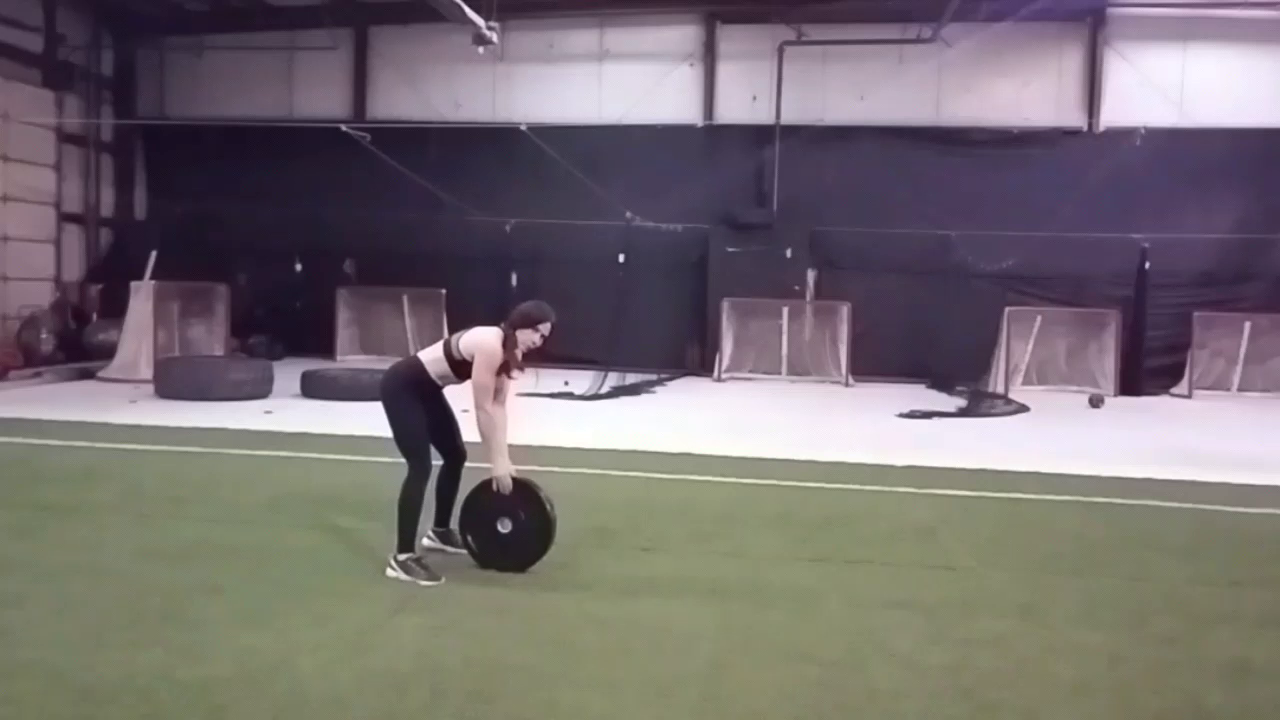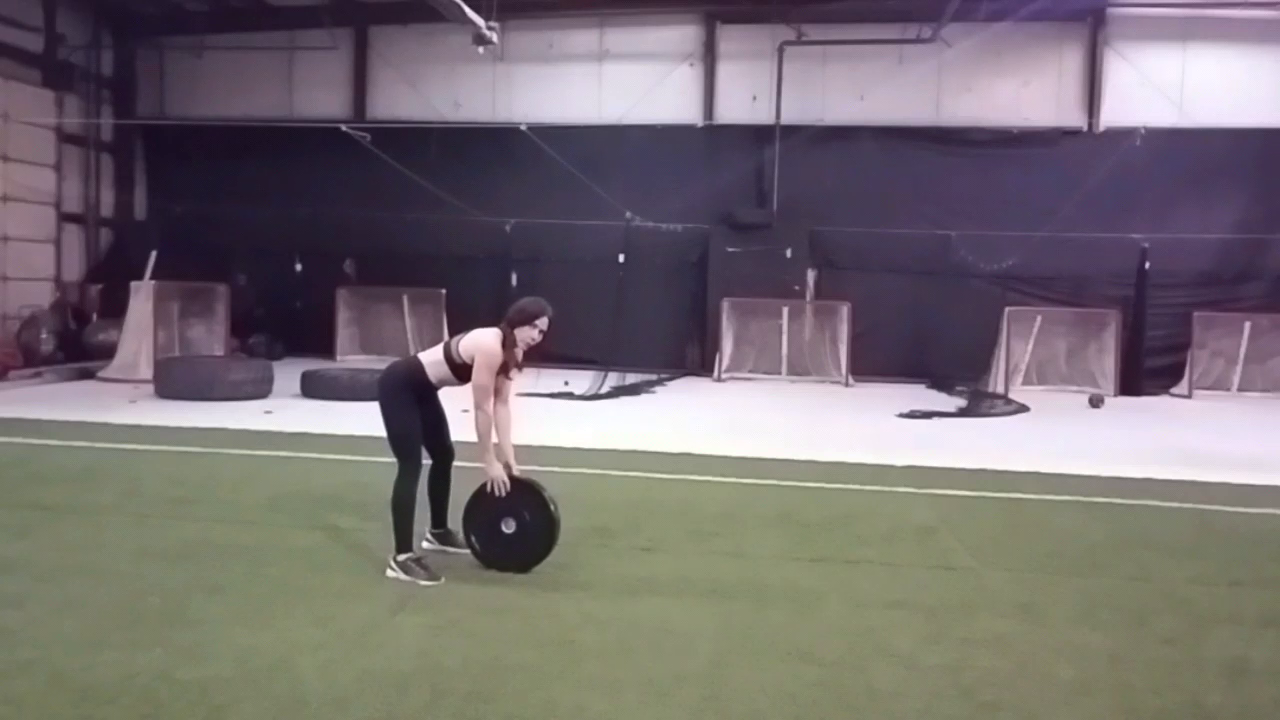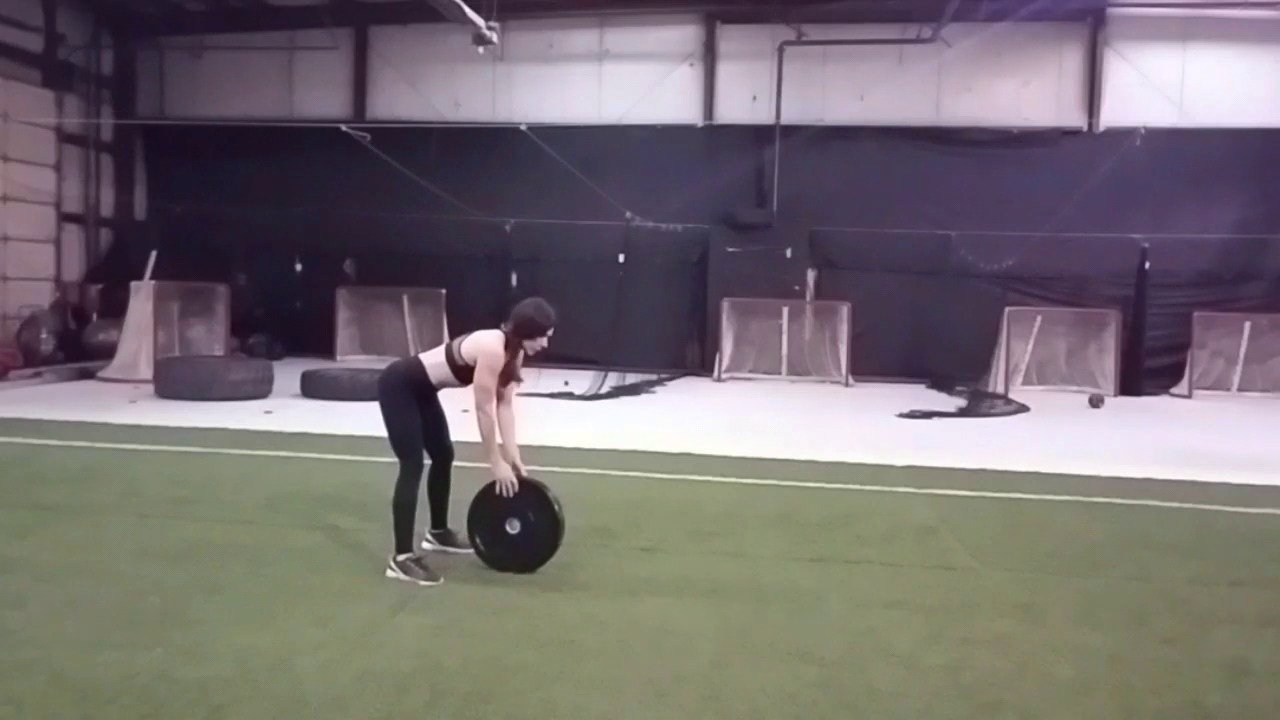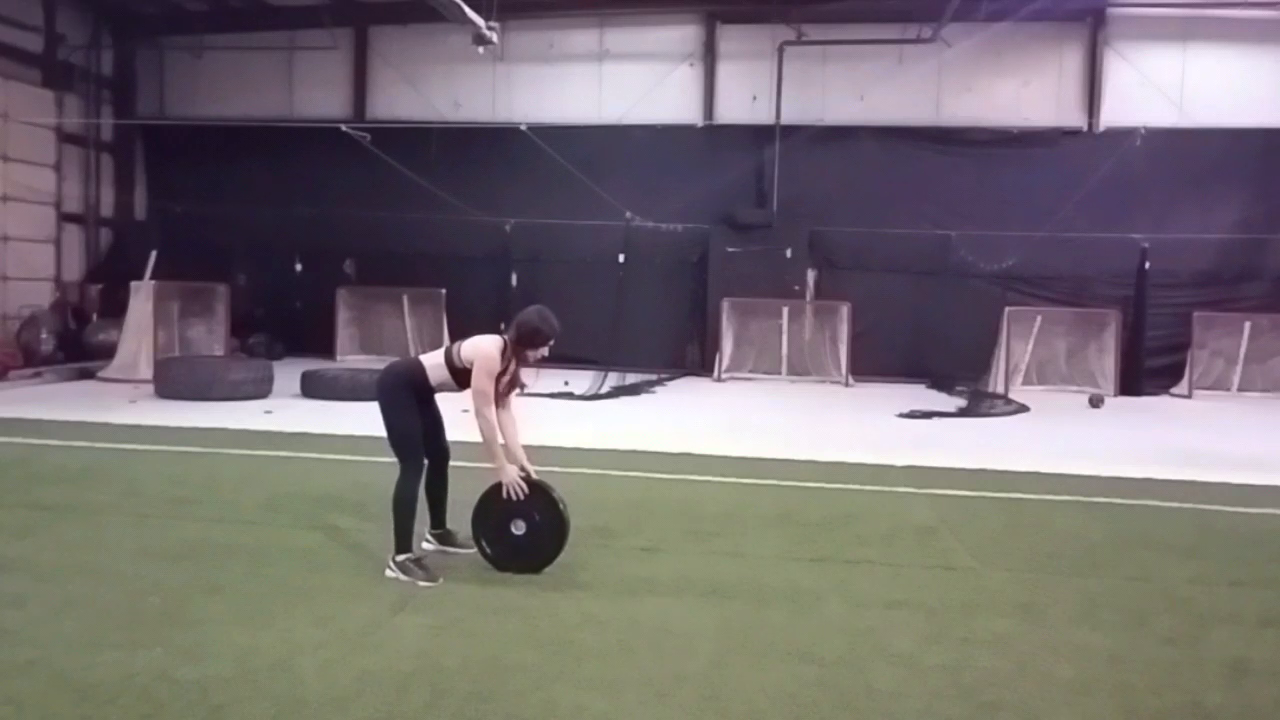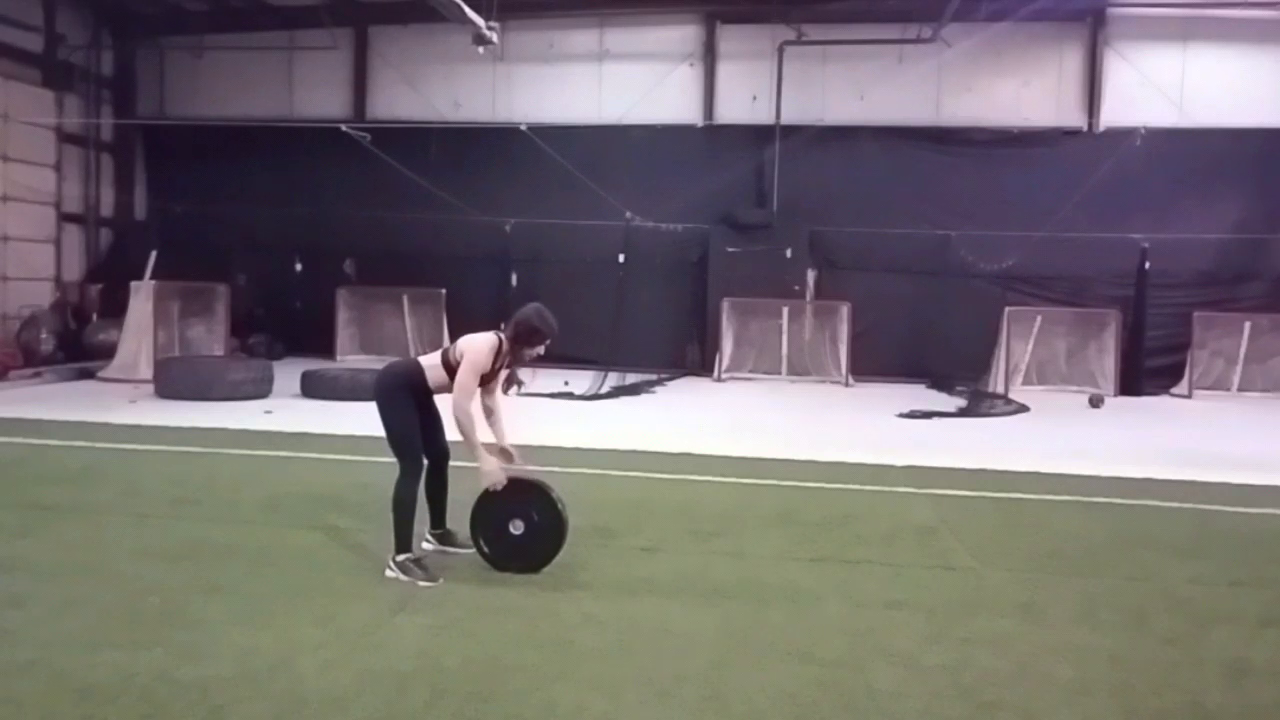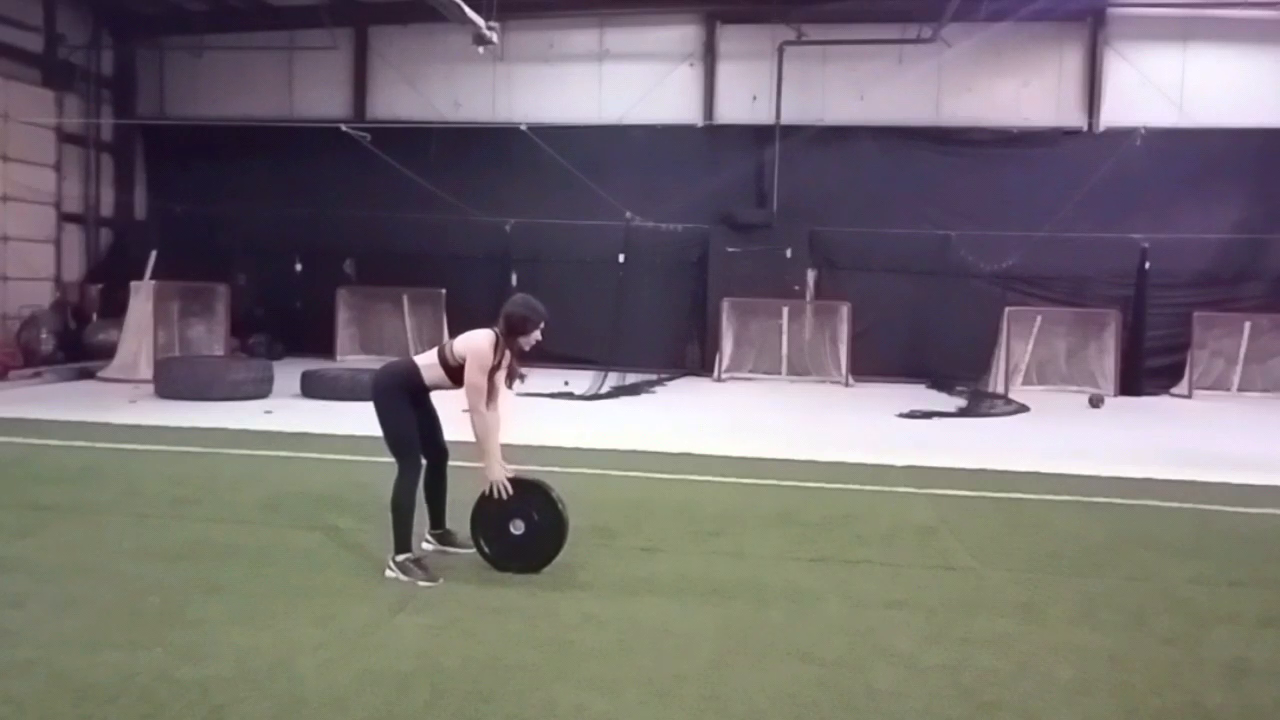
dt=0.5s
person 1, frame 1
left shoulder: (510, 351)
right shoulder: (489, 345)
left elbow: (498, 406)
right elbow: (483, 408)
left wrist: (502, 457)
right wrist: (496, 461)
left hip: (426, 390)
right hip: (401, 387)
left knee: (456, 455)
right knee: (421, 466)
left ankle: (439, 531)
right ankle: (402, 557)
person 1, frame 2
left shoulder: (512, 351)
right shoulder: (489, 347)
left elbow: (501, 405)
right elbow: (482, 409)
left wrist: (508, 456)
right wrist: (489, 462)
left hip: (422, 390)
right hip: (399, 386)
left knee: (444, 456)
right knee: (410, 467)
left ankle: (438, 532)
right ankle: (401, 557)
person 1, frame 3
left shoulder: (513, 352)
right shoulder: (492, 349)
left elbow: (504, 406)
right elbow: (484, 411)
left wrist: (514, 456)
right wrist: (497, 463)
left hip: (422, 390)
right hip: (399, 386)
left knee: (444, 457)
right knee: (412, 466)
left ankle: (438, 533)
right ankle: (401, 558)
person 1, frame 4
left shoulder: (510, 355)
right shoulder: (490, 353)
left elbow: (502, 409)
right elbow: (483, 415)
left wrist: (520, 458)
right wrist: (502, 467)
left hip: (419, 391)
right hip: (397, 386)
left knee: (439, 457)
right knee: (413, 466)
left ankle: (437, 533)
right ankle: (401, 558)
person 1, frame 5
left shoulder: (505, 351)
right shoulder: (483, 349)
left elbow: (488, 399)
right elbow: (460, 408)
left wrist: (501, 441)
right wrist: (482, 458)
left hip: (417, 391)
right hip: (396, 387)
left knee: (439, 457)
right knee: (412, 466)
left ankle: (438, 533)
right ankle: (401, 558)
person 1, frame 6
left shoulder: (502, 350)
right shoulder: (482, 348)
left elbow: (492, 407)
right elbow: (477, 411)
left wrist: (496, 456)
right wrist: (489, 464)
left hip: (414, 390)
right hip: (392, 387)
left knee: (438, 457)
right knee: (411, 466)
left ankle: (437, 533)
right ankle: (400, 558)
